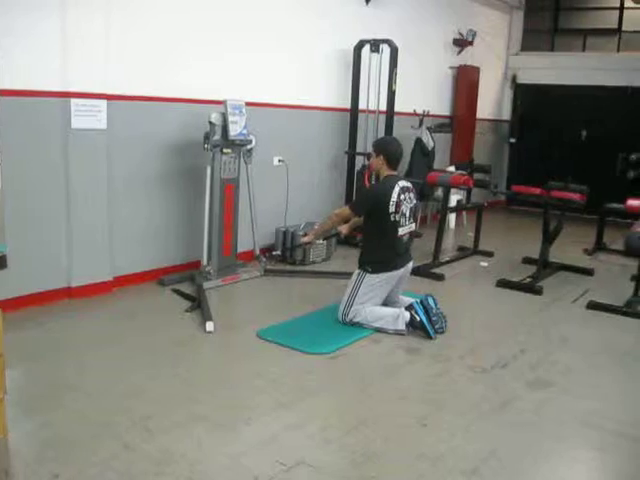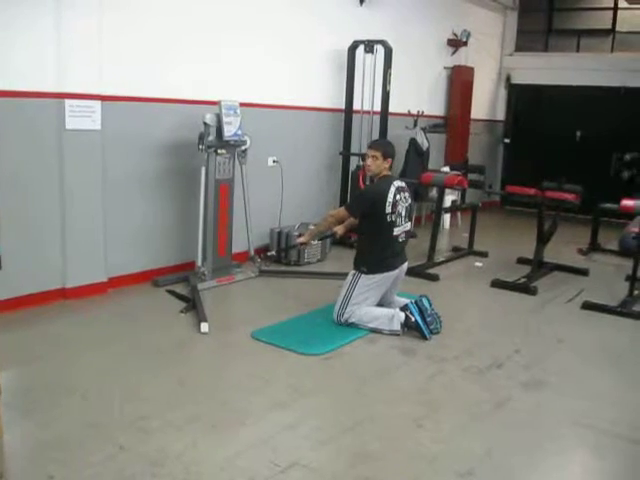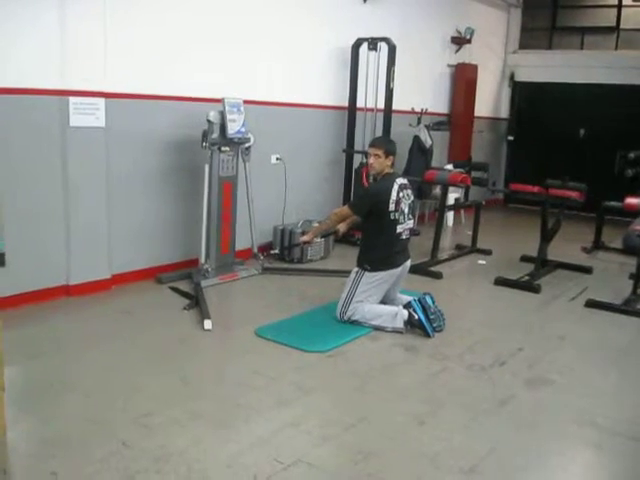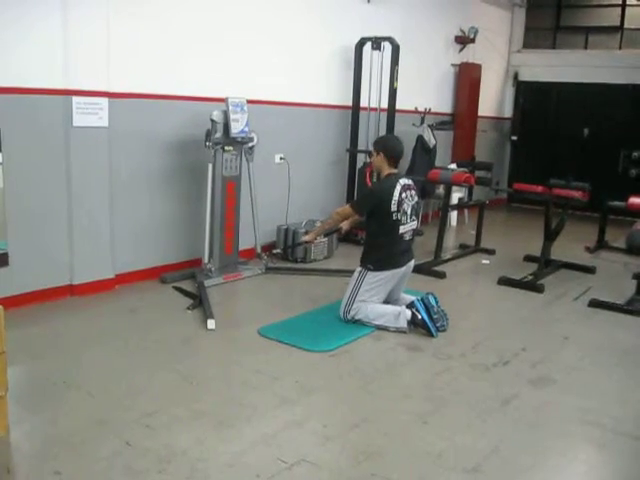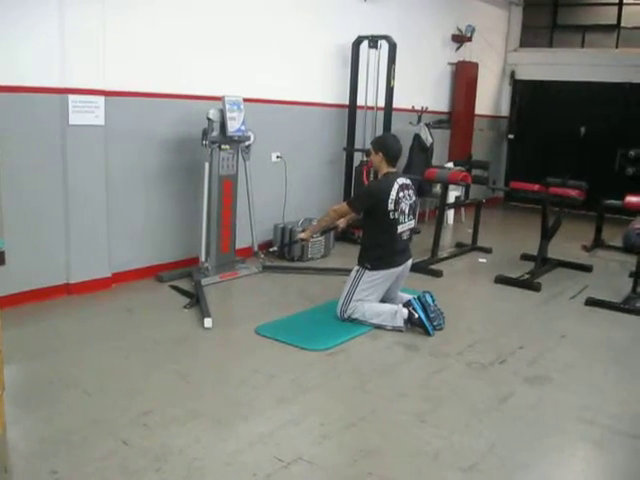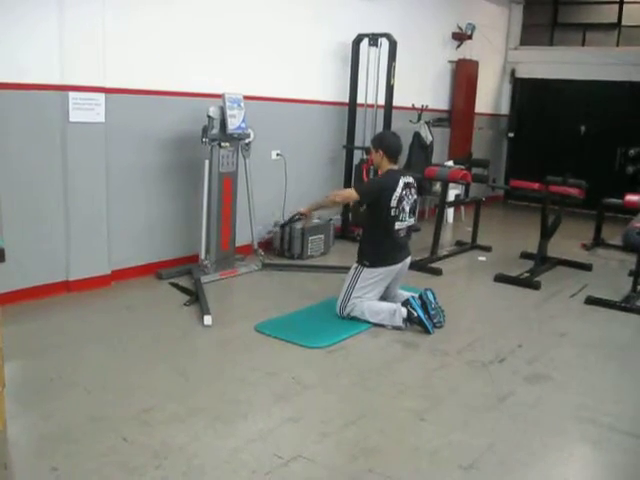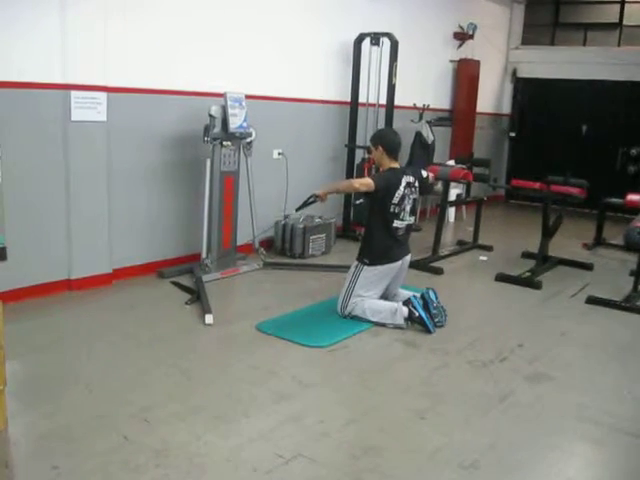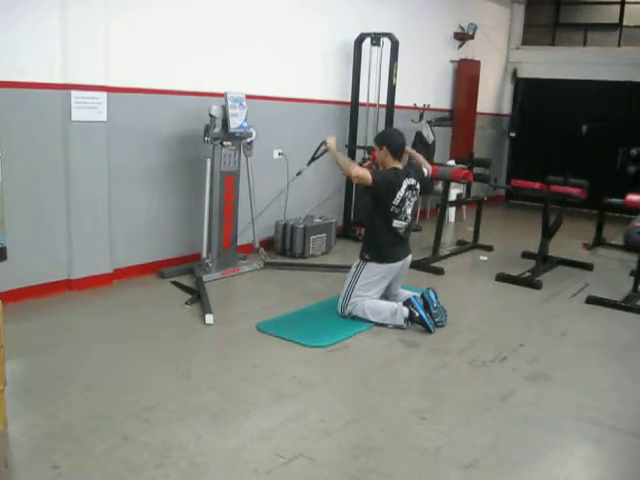
dt=0.5s
person 1, frame 1
left shoulder: (377, 191)
right shoulder: (408, 187)
left elbow: (339, 216)
left wrist: (312, 235)
right wrist: (350, 226)
left hip: (379, 268)
right hip: (403, 263)
left knee: (349, 314)
right knee: (389, 300)
left ankle: (408, 319)
right ankle: (421, 307)
person 1, frame 2
left shoulder: (373, 191)
right shoulder: (402, 187)
left elbow: (335, 216)
left wrist: (309, 235)
right wrist: (346, 226)
left hip: (375, 268)
right hip: (398, 263)
left knee: (344, 314)
right knee: (383, 301)
left ankle: (403, 319)
right ankle: (414, 309)
person 1, frame 3
left shoulder: (376, 190)
right shoulder: (403, 184)
left elbow: (339, 214)
left wrist: (312, 234)
right wrist: (348, 224)
left hip: (378, 266)
right hip: (401, 260)
left knee: (347, 311)
right knee: (386, 298)
left ankle: (406, 317)
right ankle: (416, 306)
person 1, frame 4
left shoulder: (379, 190)
right shoulder: (409, 185)
left elbow: (341, 214)
left wrist: (314, 234)
right wrist: (352, 222)
left hip: (381, 266)
right hip: (405, 260)
left knee: (350, 311)
right knee: (389, 299)
left ankle: (409, 317)
right ankle: (421, 305)
person 1, frame 5
left shoulder: (376, 188)
right shoulder: (407, 183)
left elbow: (337, 211)
left wrist: (310, 232)
right wrist: (348, 219)
left hip: (379, 265)
right hip: (403, 259)
left knee: (348, 309)
right knee: (386, 297)
left ankle: (405, 315)
right ankle: (419, 304)
person 1, frame 6
left shoulder: (381, 183)
right shoulder: (409, 180)
left elbow: (342, 197)
left wrist: (310, 208)
right wrist: (369, 202)
left hip: (378, 262)
right hip: (402, 257)
left knee: (347, 307)
right knee: (386, 295)
left ankle: (405, 314)
right ankle: (419, 302)
person 1, frame 7
left shoulder: (385, 180)
right shoulder: (412, 176)
left elbow: (358, 185)
right elbow: (430, 178)
left wrist: (327, 190)
left hip: (377, 259)
right hip: (402, 255)
left knee: (348, 306)
right knee: (388, 295)
left ankle: (405, 313)
right ankle: (421, 302)
person 1, frame 8
left shoulder: (386, 179)
right shoulder: (414, 177)
left elbow: (355, 173)
right elbow: (427, 167)
left wrist: (333, 149)
right wrist: (407, 149)
left hip: (379, 258)
right hip: (403, 255)
left knee: (348, 305)
right knee: (388, 294)
left ankle: (405, 313)
right ankle: (422, 301)
